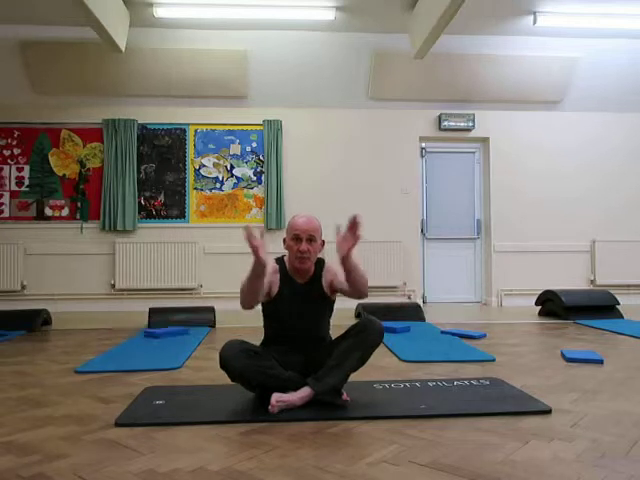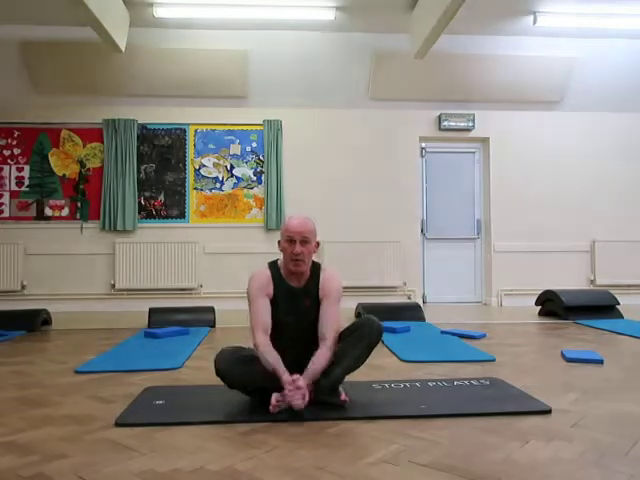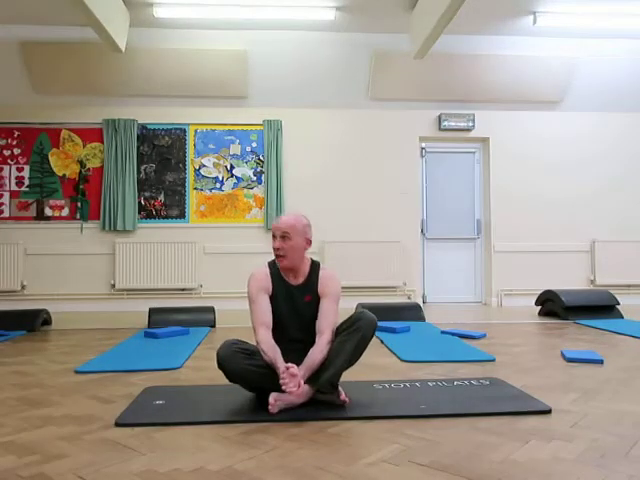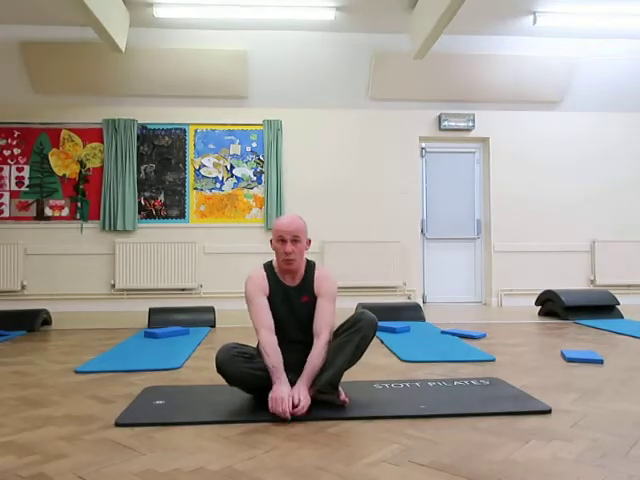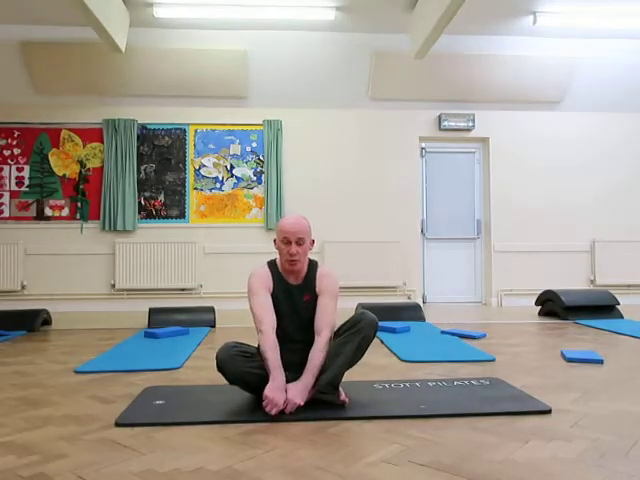
dt=0.5s
person 1, frame 1
left shoulder: (329, 273)
right shoulder: (270, 270)
left elbow: (360, 292)
right elbow: (247, 303)
left wrist: (346, 258)
right wrist: (260, 263)
left hip: (320, 359)
right hip: (276, 360)
left knee: (372, 328)
right knee: (231, 353)
left ankle: (303, 394)
right ankle: (323, 390)
person 1, frame 2
left shoulder: (329, 280)
right shoulder: (261, 280)
left elbow: (327, 341)
right elbow: (261, 338)
left wrist: (304, 381)
right wrist: (285, 378)
left hip: (314, 361)
right hip: (277, 363)
left knee: (371, 327)
right knee: (226, 361)
left ankle: (307, 391)
right ankle: (321, 391)
person 1, frame 3
left shoulder: (327, 279)
right shoulder: (260, 278)
left elbow: (324, 336)
right elbow: (263, 333)
left wrist: (301, 373)
right wrist: (282, 370)
left hip: (314, 361)
right hip: (277, 361)
left knee: (366, 320)
right knee: (227, 353)
left ankle: (306, 391)
right ankle: (321, 389)
person 1, frame 4
left shoulder: (323, 279)
right shoulder: (257, 280)
left elbow: (322, 338)
right elbow: (266, 334)
left wrist: (303, 384)
right wrist: (280, 382)
left hip: (313, 360)
right hip: (277, 362)
left knee: (366, 320)
right knee: (226, 357)
left ankle: (311, 389)
right ankle: (321, 390)
person 1, frame 5
left shoulder: (325, 278)
right shoulder: (261, 277)
left elbow: (323, 334)
right elbow: (265, 330)
left wrist: (305, 383)
right wrist: (277, 379)
left hip: (314, 358)
right hip: (277, 359)
left knee: (367, 321)
right knee: (227, 355)
left ankle: (311, 388)
right ankle: (320, 389)
